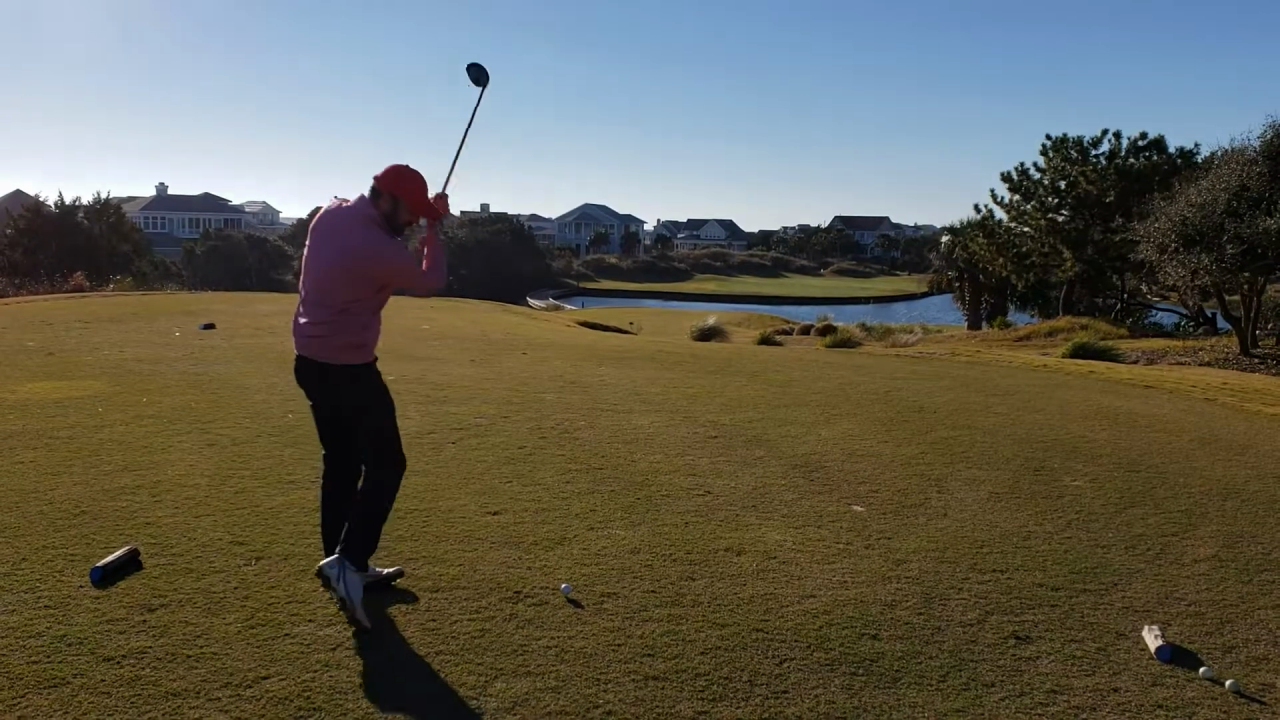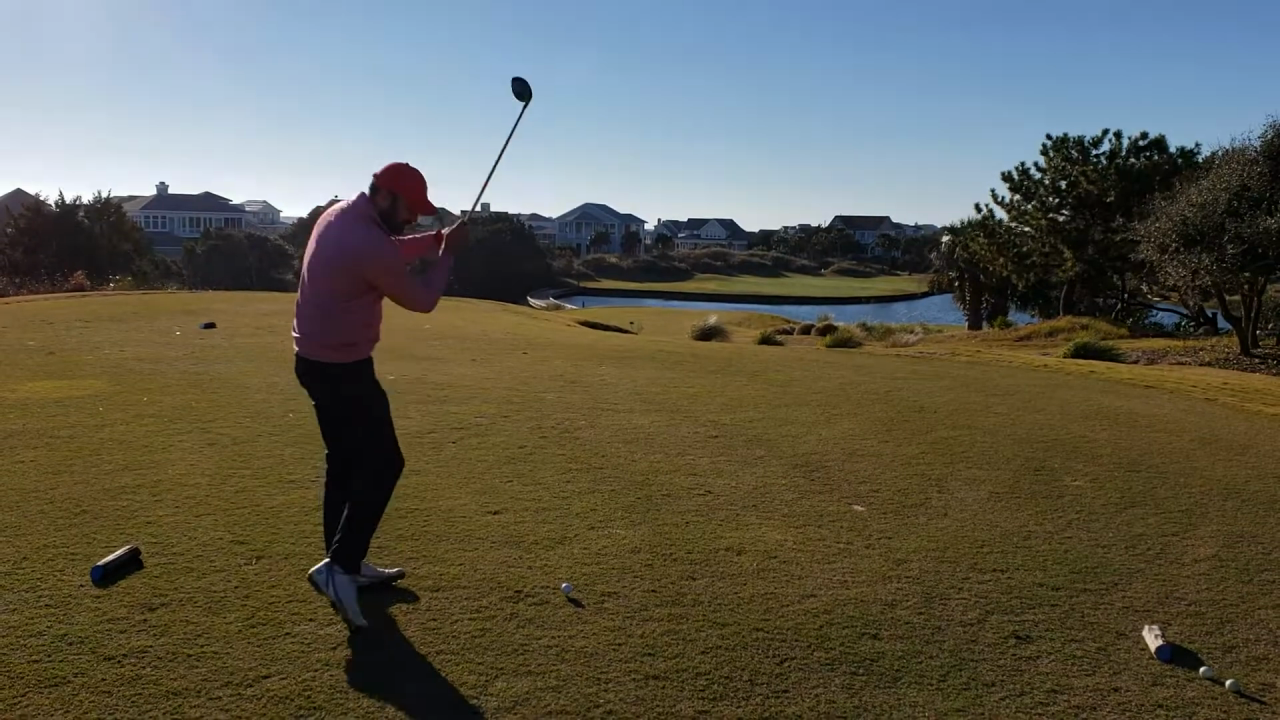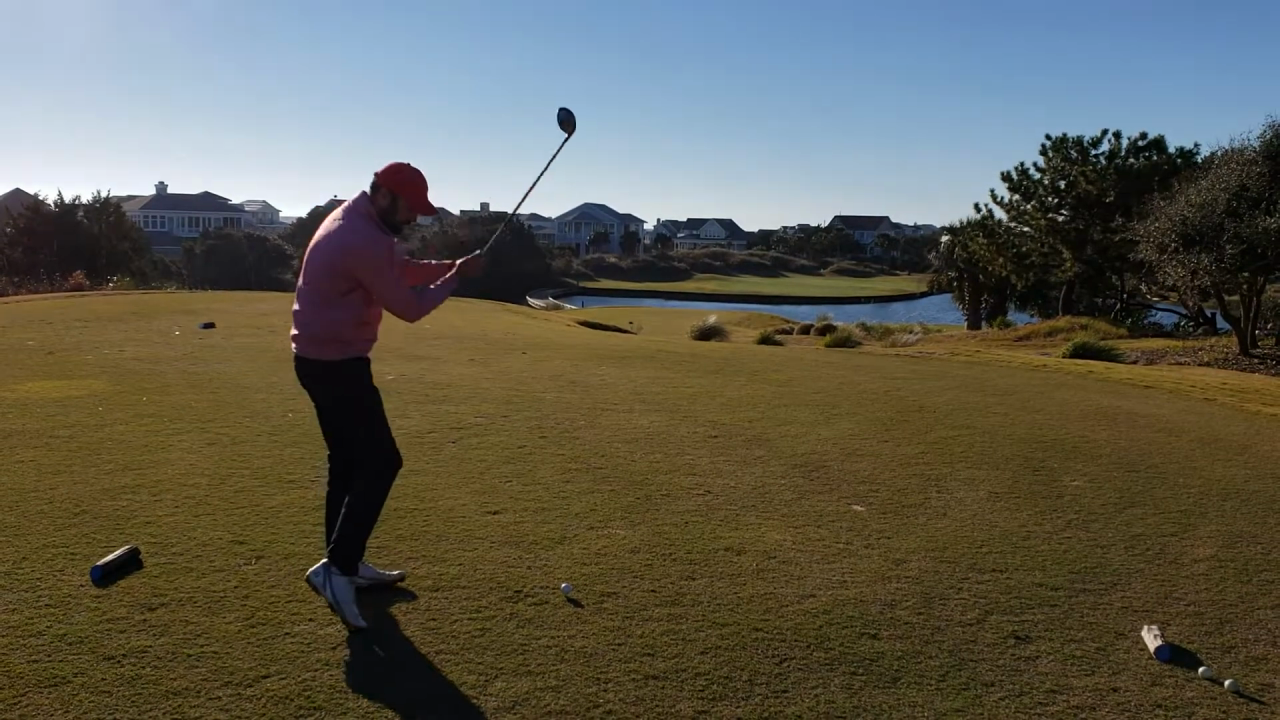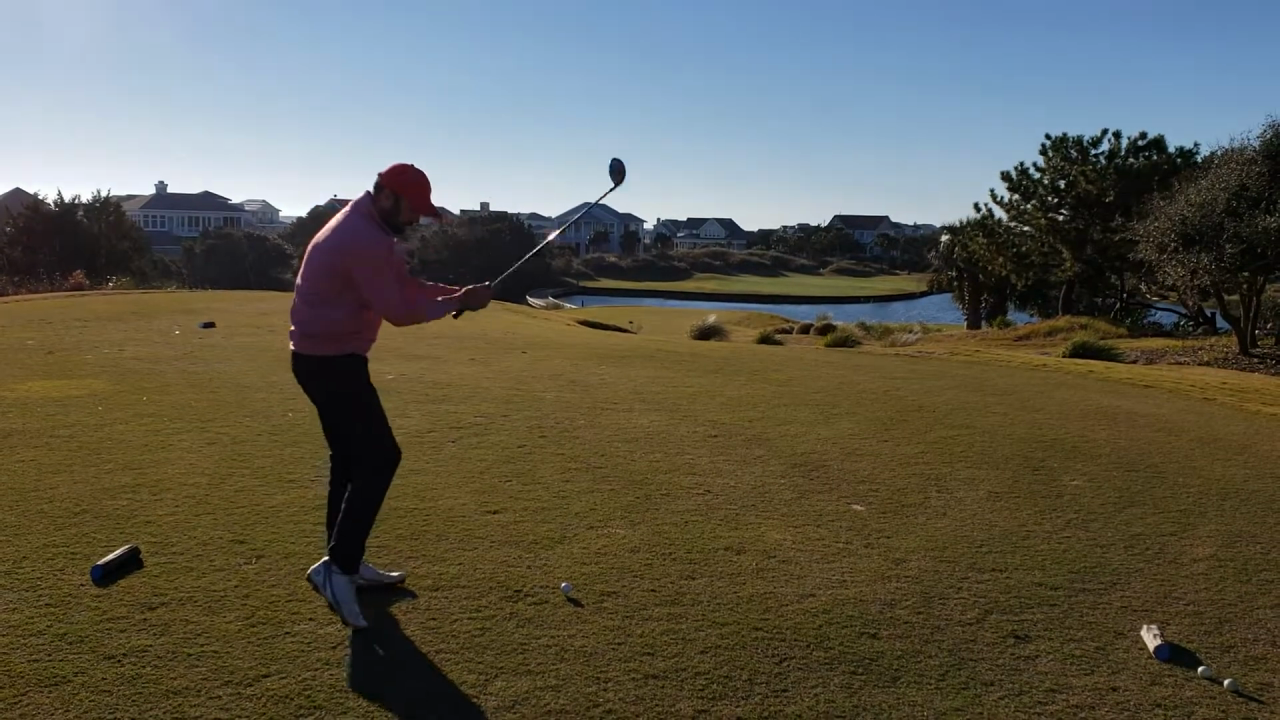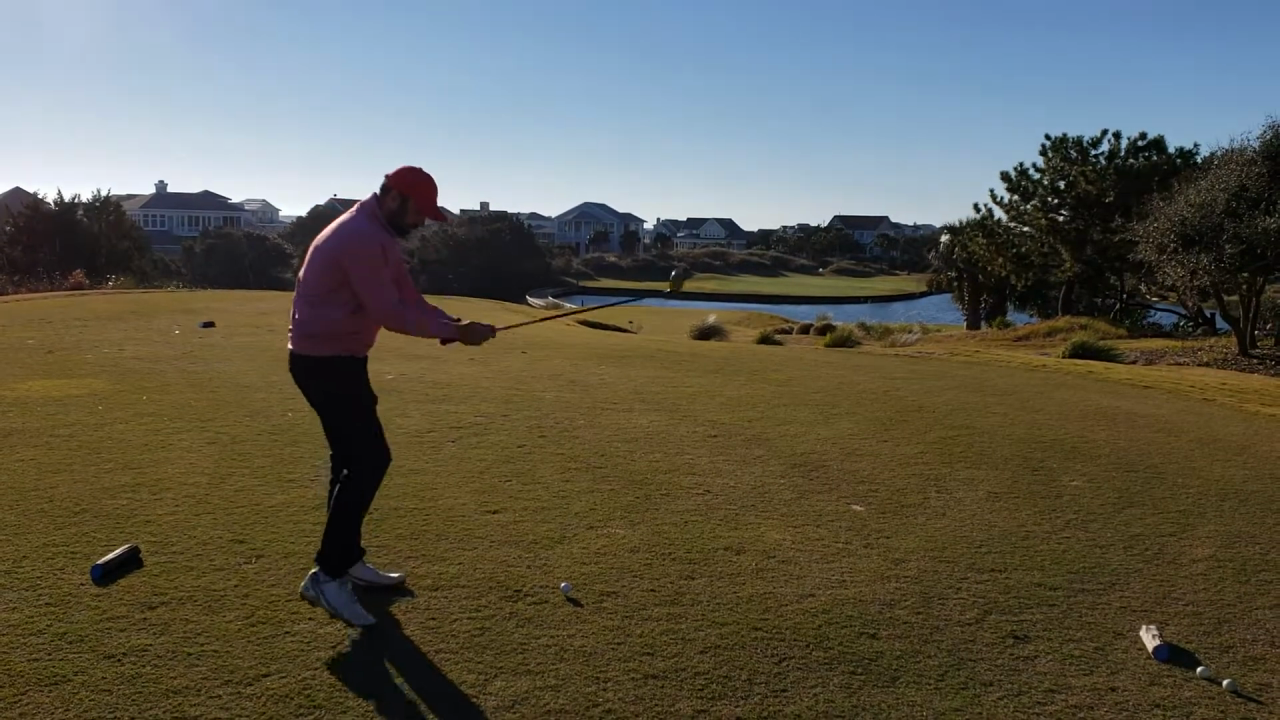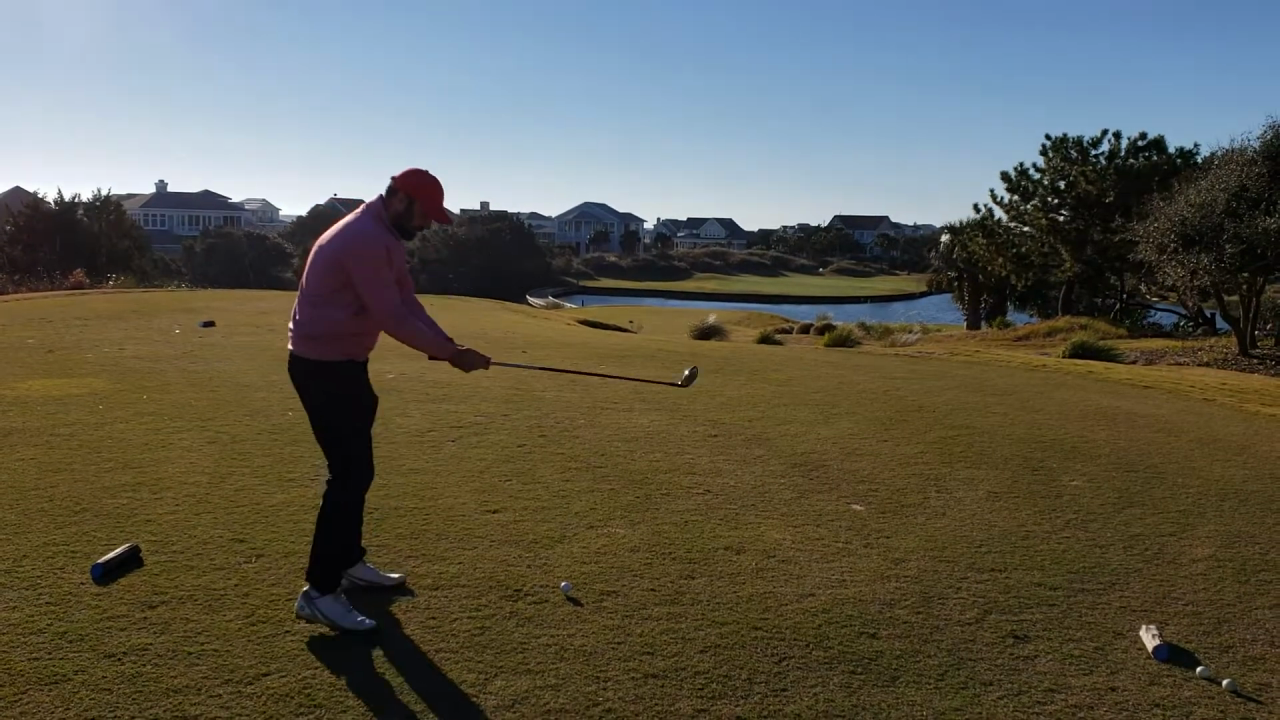
dt=0.1s
person 1, frame 1
left shoulder: (332, 214)
right shoulder: (379, 251)
right elbow: (429, 283)
left wrist: (428, 223)
right wrist: (436, 230)
left hip: (312, 360)
right hip: (347, 369)
left knee: (341, 461)
right knee: (386, 464)
left ankle: (344, 561)
right ankle: (348, 561)
person 1, frame 2
left shoulder: (338, 215)
right shoulder: (370, 248)
right elbow: (422, 299)
left wrist: (435, 240)
right wrist: (448, 253)
left hip: (314, 359)
right hip: (343, 367)
left knee: (346, 461)
right knee: (383, 464)
left ankle: (345, 565)
right ankle: (339, 565)
person 1, frame 3
left shoulder: (359, 224)
right shoulder: (363, 240)
left elbow: (401, 272)
right elbow: (408, 307)
left wrist: (451, 269)
right wrist: (455, 279)
left hip: (326, 358)
right hip: (334, 363)
left knee: (349, 461)
right knee: (381, 462)
left ankle: (345, 563)
right ankle: (336, 568)
person 1, frame 4
left shoulder: (364, 227)
right shoulder: (361, 239)
left elbow: (401, 284)
right elbow: (399, 311)
left wrist: (458, 294)
right wrist: (457, 301)
left hip: (327, 356)
right hip: (330, 360)
left knee: (351, 460)
right knee: (380, 458)
left ankle: (347, 563)
right ankle: (337, 566)
person 1, frame 5
left shoulder: (377, 235)
right shoulder: (359, 238)
left elbow: (407, 298)
right elbow: (390, 314)
left wrist: (456, 325)
right wrist: (452, 331)
left hip: (337, 359)
right hip: (324, 363)
left knee: (356, 461)
right knee: (367, 461)
left ankle: (346, 562)
right ankle: (326, 577)
person 1, frame 6
left shoulder: (381, 237)
right shoulder: (364, 239)
left elbow: (406, 304)
right elbow: (392, 318)
left wrist: (449, 345)
right wrist: (449, 351)
left hip: (338, 361)
right hip: (324, 365)
left knee: (352, 467)
right knee: (352, 471)
left ankle: (347, 563)
right ankle: (320, 591)
